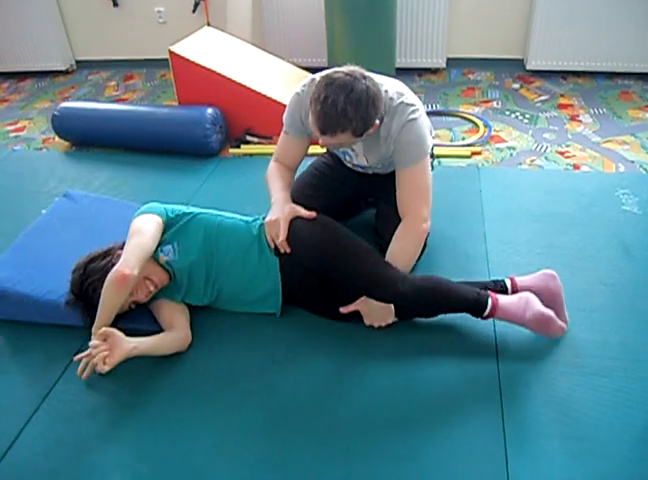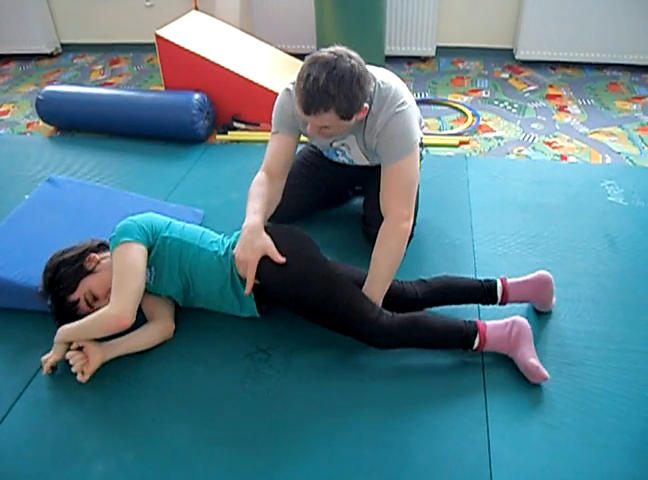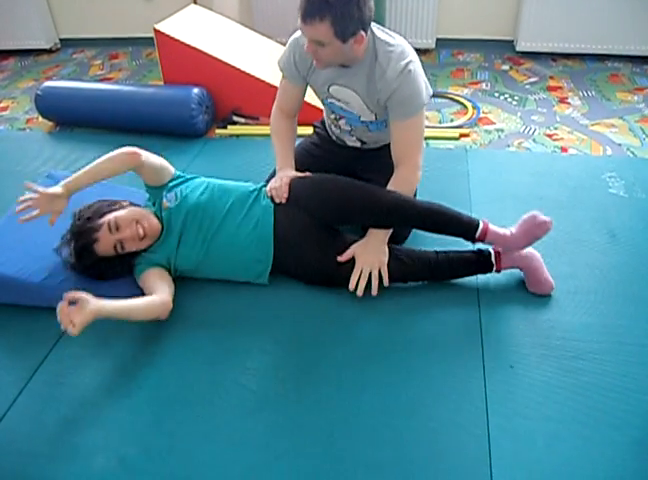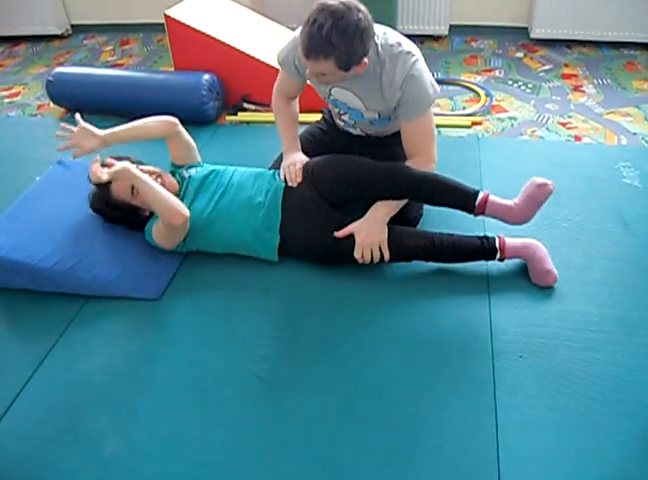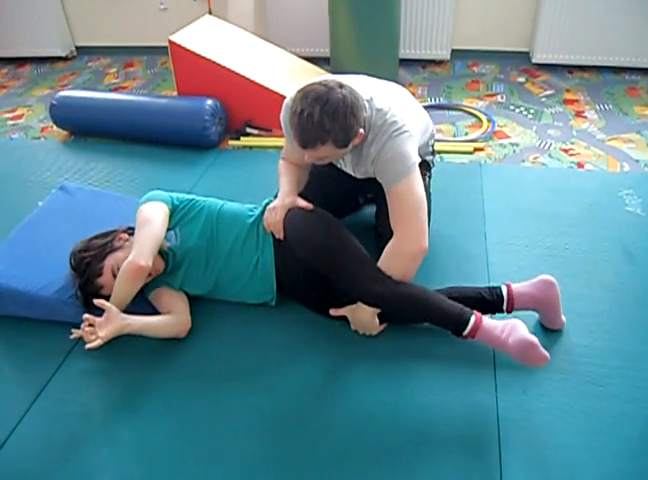
dt=1s
person 1, frame 1
left shoulder: (151, 217)
right shoulder: (164, 295)
left elbow: (123, 272)
right elbow: (180, 336)
left wrist: (99, 329)
right wrist: (125, 346)
left hip: (291, 245)
right hip: (291, 292)
left knee: (397, 290)
right knee: (411, 309)
left ankle: (509, 302)
right ankle: (525, 287)
person 1, frame 2
left shoulder: (128, 233)
right shoulder: (145, 280)
left elbow: (121, 316)
right elbow: (163, 325)
left wrist: (65, 334)
right wrist: (100, 351)
left hip: (272, 263)
right hip: (265, 287)
left knee: (379, 326)
right knee: (405, 295)
left ankle: (499, 333)
right ankle: (513, 288)
person 1, frame 3
left shoulder: (162, 191)
right shoulder: (151, 261)
left elbow: (132, 154)
right elbow: (160, 304)
left wrist: (62, 190)
right wrist: (95, 306)
left hip: (285, 201)
right hip: (286, 257)
left knee: (390, 205)
right knee: (396, 267)
left ankle: (501, 236)
right ankle: (502, 262)
person 1, frame 4
left shoulder: (185, 171)
right shoulder: (161, 232)
left elbow: (170, 124)
right elbow: (178, 215)
left wrist: (101, 137)
right wrist: (123, 169)
left hip: (296, 184)
right hip: (294, 236)
left knee: (393, 176)
right knee: (403, 245)
left ankle: (502, 207)
right ankle: (508, 248)
person 1, frame 5
left shoulder: (152, 206)
right shoulder: (160, 287)
left elbow: (137, 262)
right elbow: (180, 323)
left wrist: (116, 312)
right wrist: (118, 322)
left hip: (284, 232)
right hip: (284, 282)
left knee: (372, 288)
right knee: (378, 313)
right ankle: (514, 297)
person 2, frame 1
left shoulder: (406, 119)
right shoulder: (305, 97)
left elbow: (417, 220)
right elbow: (281, 163)
right wrist: (280, 203)
left hip: (397, 170)
right hip: (344, 163)
left knee: (402, 253)
right knee: (285, 226)
left ankle: (378, 203)
right ankle: (363, 200)
person 2, frame 2
left shoulder: (395, 112)
right shoulder: (293, 97)
left elbow: (399, 219)
right elbow: (271, 174)
left wrist: (370, 299)
right wrist: (253, 224)
left hip: (388, 159)
right hip: (330, 156)
left knee: (383, 232)
right knee: (277, 209)
left ankle: (366, 189)
right ankle: (351, 188)
person 2, frame 3
left shoulder: (400, 67)
right shoulder: (301, 47)
left elbow: (409, 168)
right elbow: (283, 114)
left wrist: (376, 241)
right wrist: (284, 169)
left hip: (385, 148)
right hip: (333, 139)
left knee: (391, 232)
right knee: (275, 202)
person 2, frame 4
left shoulder: (405, 67)
right shoulder: (304, 45)
left elbow: (422, 160)
right elbow: (283, 96)
left wrist: (377, 219)
right wrist: (291, 150)
left hip: (392, 137)
right hip: (338, 129)
left knee: (400, 220)
person 2, frame 5
left shoulder: (392, 136)
right shoulder: (297, 108)
left elbow: (414, 243)
right elbow: (291, 161)
right wrist: (286, 196)
left knee: (400, 255)
right ankle: (365, 196)
